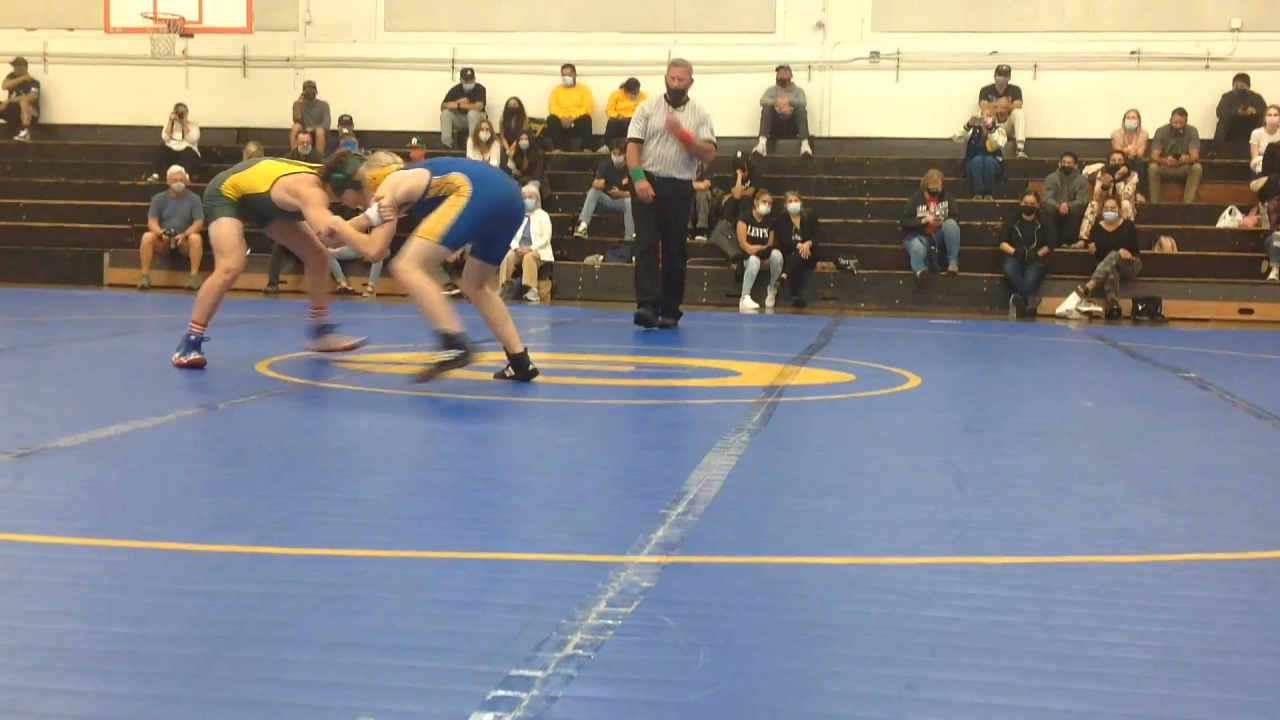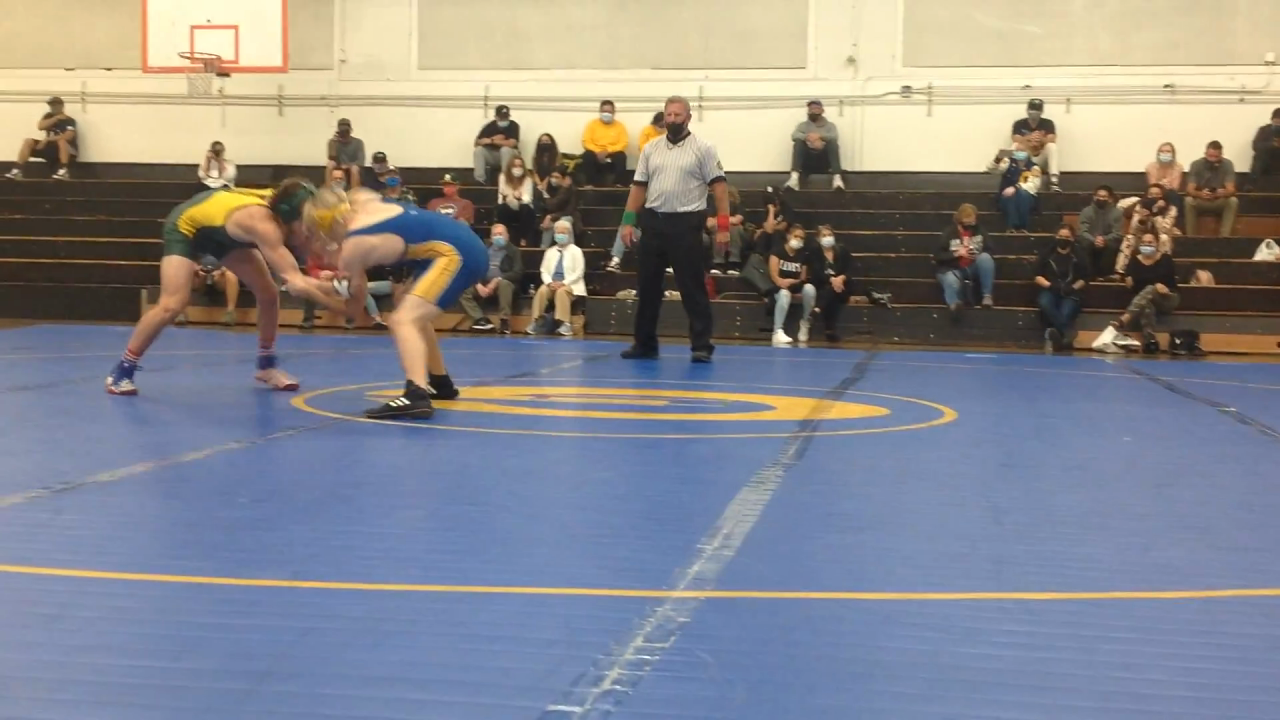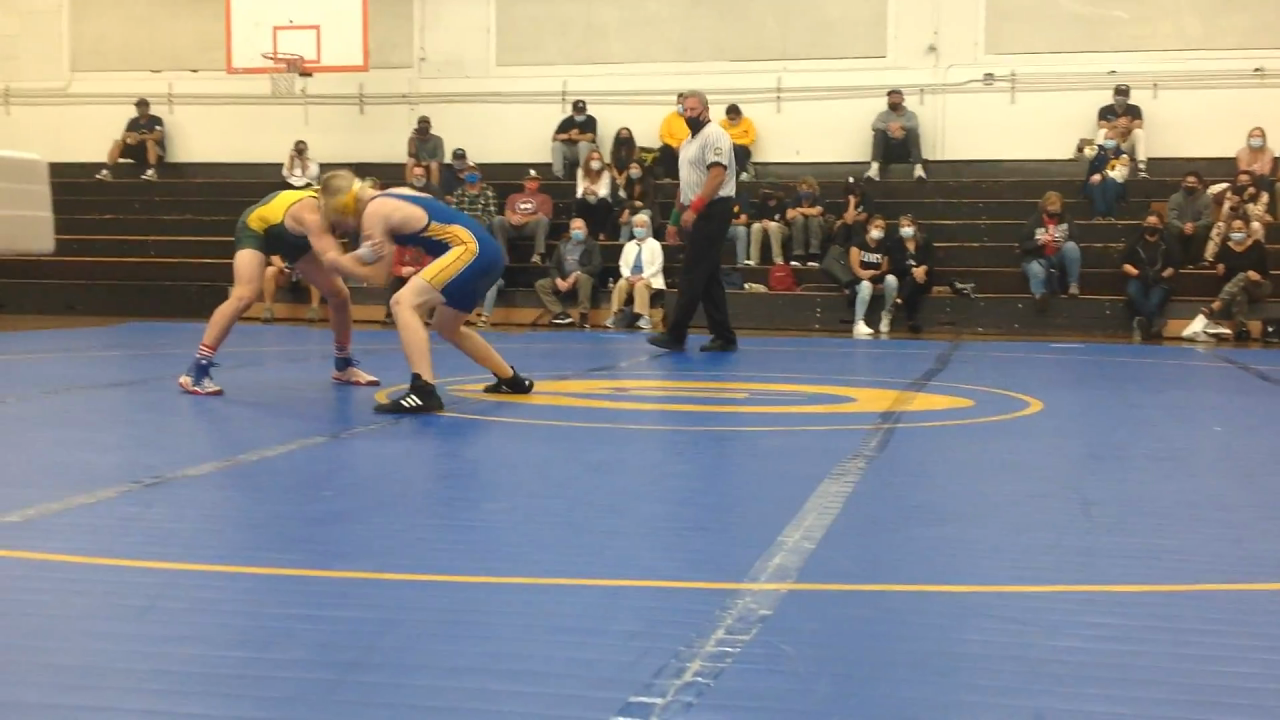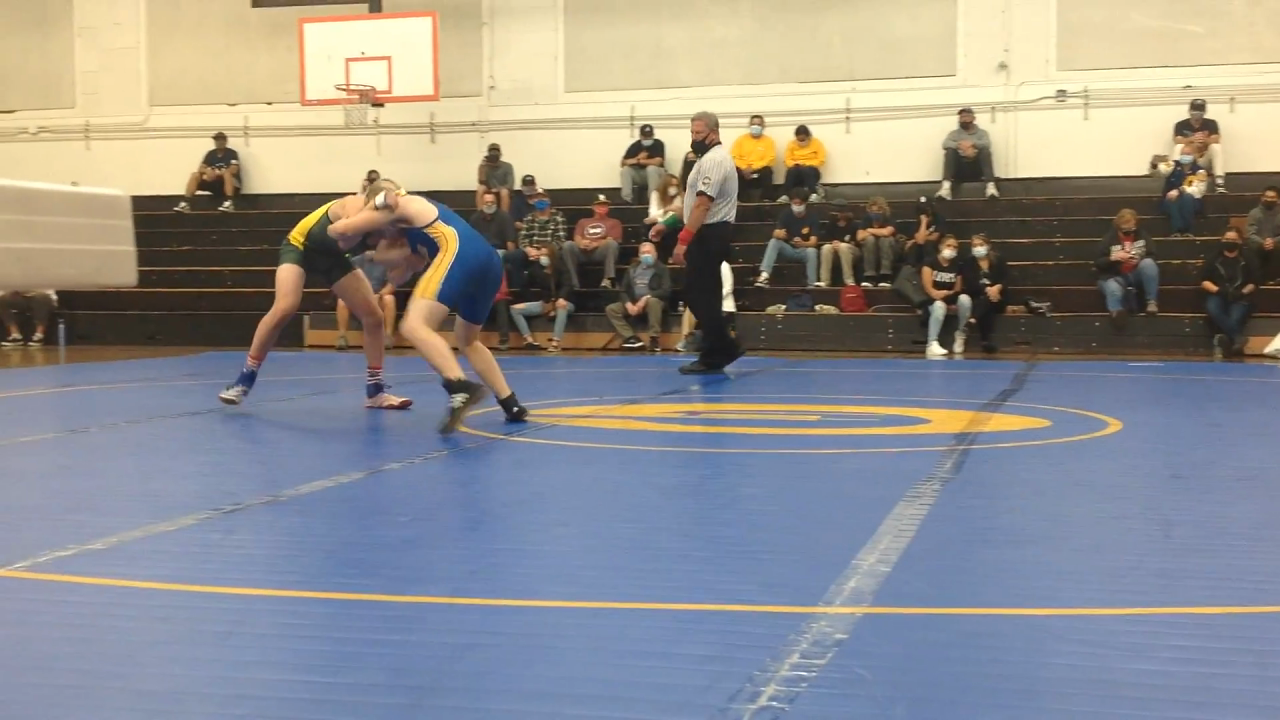
dt=0.7s
person 1, frame 1
left shoulder: (700, 115)
right shoulder: (647, 108)
left elbow: (709, 152)
right elbow: (633, 146)
left wrist: (681, 132)
right wrist: (638, 178)
left hip: (679, 189)
right hip: (647, 186)
left knee: (675, 251)
right knee: (646, 245)
left ankle: (669, 311)
right ankle: (648, 305)
person 1, frame 2
left shoulder: (703, 148)
right shoulder: (651, 148)
left elbow: (719, 187)
right elbow: (638, 187)
left wrist: (723, 226)
right wrist: (628, 222)
left hip: (686, 223)
right hip: (653, 222)
left knee: (693, 286)
right knee: (648, 284)
left ankle: (701, 345)
right ankle: (645, 343)
person 1, frame 3
left shoulder: (713, 135)
right shoulder: (687, 143)
left elbow: (716, 176)
left wrist: (694, 209)
right wrist: (675, 218)
left hip: (711, 212)
right hip: (697, 215)
left knee: (694, 274)
right knee: (707, 275)
left ankle: (675, 335)
right ankle: (724, 336)
person 1, frame 4
left shoulder: (715, 160)
right shoulder: (710, 158)
left elbow: (702, 205)
right elbow: (695, 202)
left wrist: (683, 241)
right wrist: (666, 224)
left hip: (708, 234)
right hip: (707, 233)
left knee: (704, 298)
right knee: (696, 295)
left ankle: (712, 358)
right ankle: (724, 347)
person 2, frame 1
left shoulder: (388, 188)
right shoulder: (419, 170)
left elbow: (374, 250)
left hip: (478, 193)
right hip: (510, 194)
left knee: (406, 267)
right knee: (475, 286)
left ankle: (455, 344)
right ankle: (521, 362)
person 2, frame 2
left shoulder: (352, 248)
right shoulder: (369, 205)
left elbow: (354, 308)
left hip: (455, 253)
right hip: (471, 246)
left knee: (403, 321)
right knee: (414, 310)
left ankle: (416, 396)
right ankle: (441, 383)
person 2, frame 3
left shoulder: (374, 212)
right shoulder: (396, 194)
left elbow: (379, 276)
left wrist: (336, 259)
left hip: (471, 248)
right hip: (485, 251)
left knee: (403, 303)
right knee: (446, 328)
left ankle: (424, 391)
right ankle: (511, 380)
person 2, frame 4
left shoulder: (399, 206)
right shoulder: (418, 222)
left elbow: (341, 229)
right elbow: (383, 254)
left hip: (461, 253)
right hip: (491, 263)
left knee: (413, 327)
right knee: (467, 342)
left ankle: (461, 387)
right ankle: (512, 405)
person 3, frame 1
left shoulder: (326, 182)
right shoulder: (312, 190)
right elbow: (326, 227)
left hip: (259, 198)
right hip: (227, 192)
left knee: (318, 257)
right knee: (230, 267)
left ankle: (321, 333)
right ankle: (189, 345)
person 3, frame 2
left shoulder: (282, 202)
right shoulder: (262, 223)
right elbow: (293, 280)
left hip: (221, 229)
right hip: (187, 224)
left knee: (268, 293)
right knee: (172, 305)
left ankle: (266, 366)
right ankle: (122, 371)
person 3, frame 3
right shoulder: (311, 214)
left hip: (294, 234)
right hip: (256, 225)
left knee: (339, 295)
right knee: (245, 295)
left ankle: (344, 366)
right ankle: (197, 371)
person 3, frame 4
right shoulder: (355, 205)
left elbow: (396, 279)
right elbow: (344, 241)
left hip: (333, 257)
right hip: (300, 246)
left knee: (374, 315)
right knee: (284, 309)
left ankle: (375, 390)
right ankle: (246, 378)
